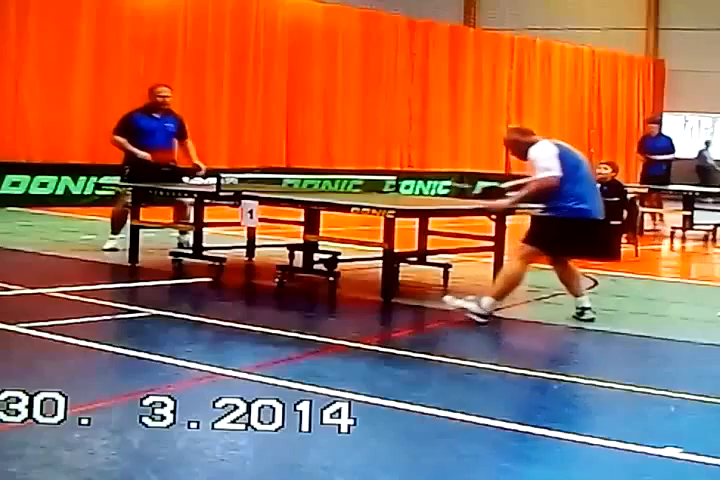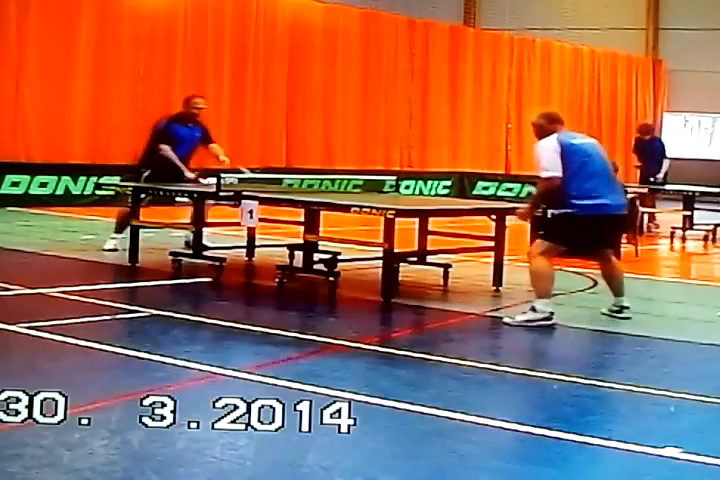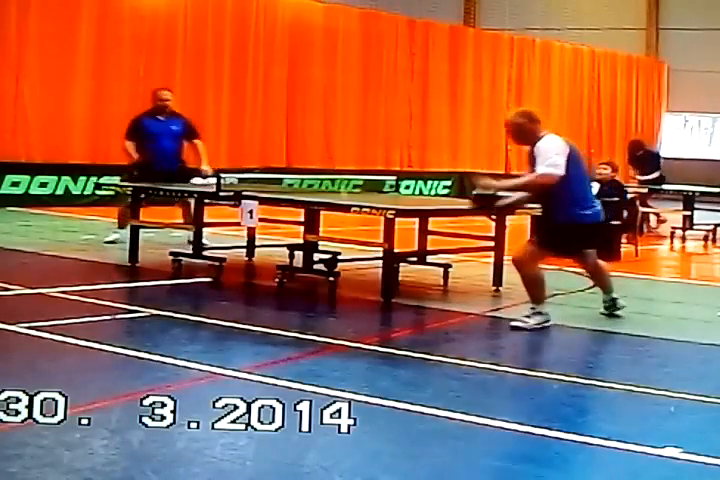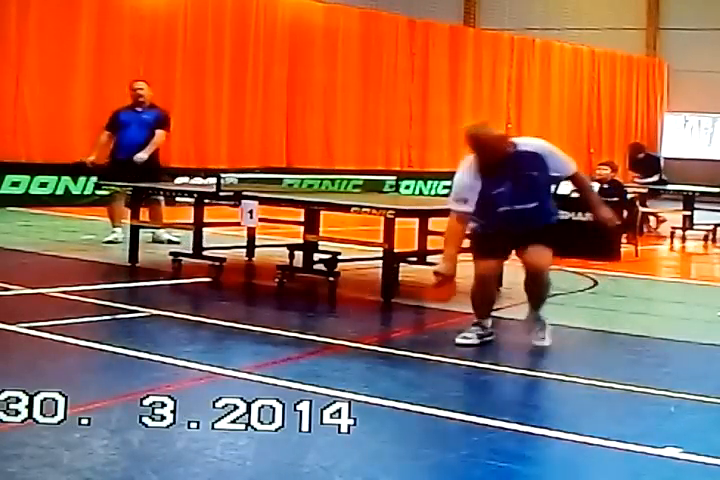
dt=0.7s
person 1, frame 1
left shoulder: (539, 149)
right shoulder: (558, 149)
left elbow: (549, 182)
left wrist: (510, 201)
left hip: (568, 213)
right hip: (589, 215)
left knee: (521, 257)
right knee: (558, 258)
left ankle: (484, 306)
right ankle: (584, 306)
person 1, frame 2
left shoulder: (548, 143)
right shoulder: (589, 141)
left elbow: (552, 182)
left wrist: (531, 207)
left hip: (582, 210)
right hip: (615, 208)
left knee: (538, 253)
right knee: (605, 255)
left ankle: (542, 311)
right ankle: (620, 305)
person 1, frame 3
left shoulder: (550, 145)
right shoulder: (538, 150)
left elbow: (548, 180)
right elbow: (537, 189)
left wrist: (501, 185)
right wrist: (507, 202)
left hip: (573, 218)
right hip: (584, 215)
left knee: (523, 258)
right knee: (588, 259)
left ankle: (540, 313)
right ankle: (611, 300)
person 1, frame 4
left shoulder: (538, 150)
right shoulder: (470, 171)
left elbow: (576, 176)
right elbow: (459, 218)
left wrist: (598, 207)
right wrist: (448, 262)
left hip: (538, 224)
right hip: (493, 228)
left knee: (538, 268)
right knee: (485, 274)
left ankle: (535, 315)
right ankle: (482, 324)
person 2, frame 1
left shoulder: (175, 119)
right shoulder: (134, 117)
left elbow: (185, 141)
right elbow: (116, 138)
left wrist: (195, 160)
right wrist: (136, 152)
left hip: (167, 169)
right hip: (138, 169)
left knee: (182, 202)
right knee: (124, 202)
left ankle: (184, 238)
right ankle: (113, 238)
person 2, frame 2
left shoulder: (200, 128)
right shoulder: (168, 124)
left elbow: (211, 145)
right elbow: (163, 150)
left wrist: (221, 156)
right wrist: (184, 170)
left hip: (178, 172)
right hip: (153, 170)
right ankle: (115, 237)
person 2, frame 3
left shoulder: (182, 121)
right shoulder: (140, 121)
left elbow: (196, 143)
right elbow: (129, 143)
left wrist: (204, 164)
right wrist: (135, 157)
left hip: (175, 171)
right hip: (145, 170)
left knee: (187, 201)
right ankle: (120, 232)
person 2, frame 4
left shoulder: (159, 114)
right shoulder: (119, 113)
left elbow: (160, 136)
right elbow: (107, 135)
left wrist: (146, 152)
right wrist: (94, 154)
left hip: (147, 163)
right hip: (119, 162)
left knee: (154, 197)
right knee: (116, 195)
left ankle: (159, 232)
right ankle: (117, 231)
